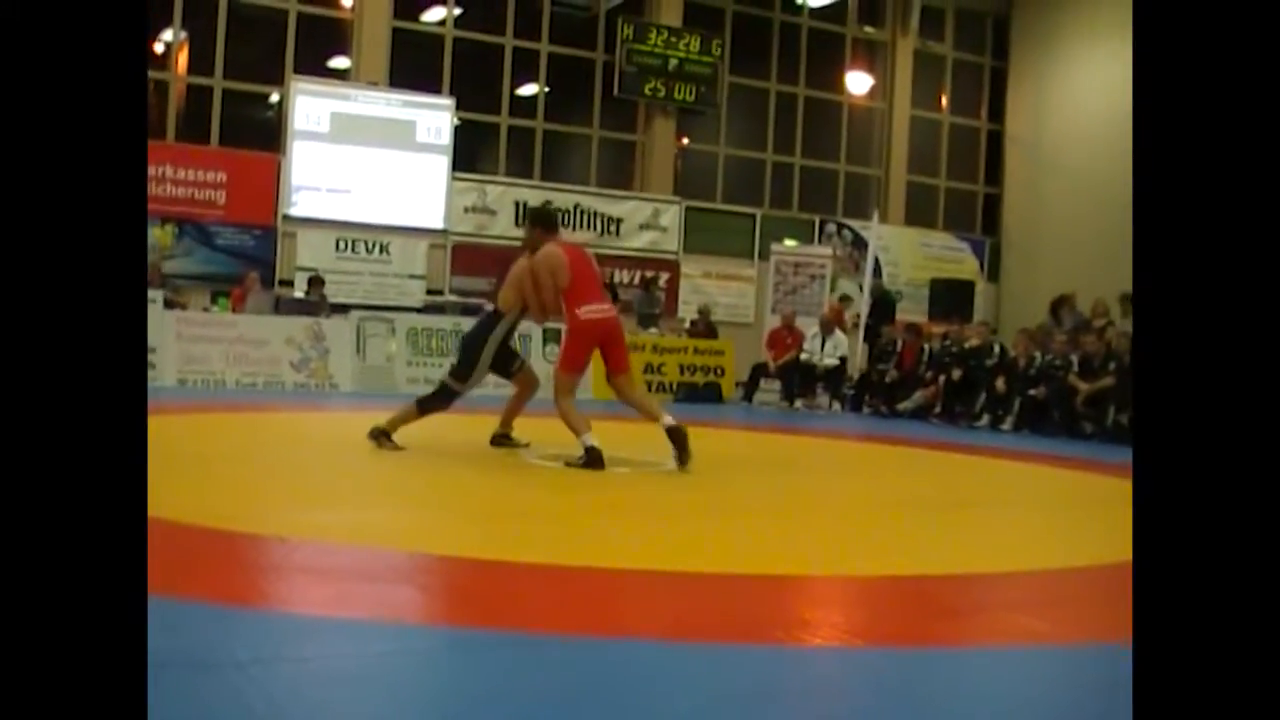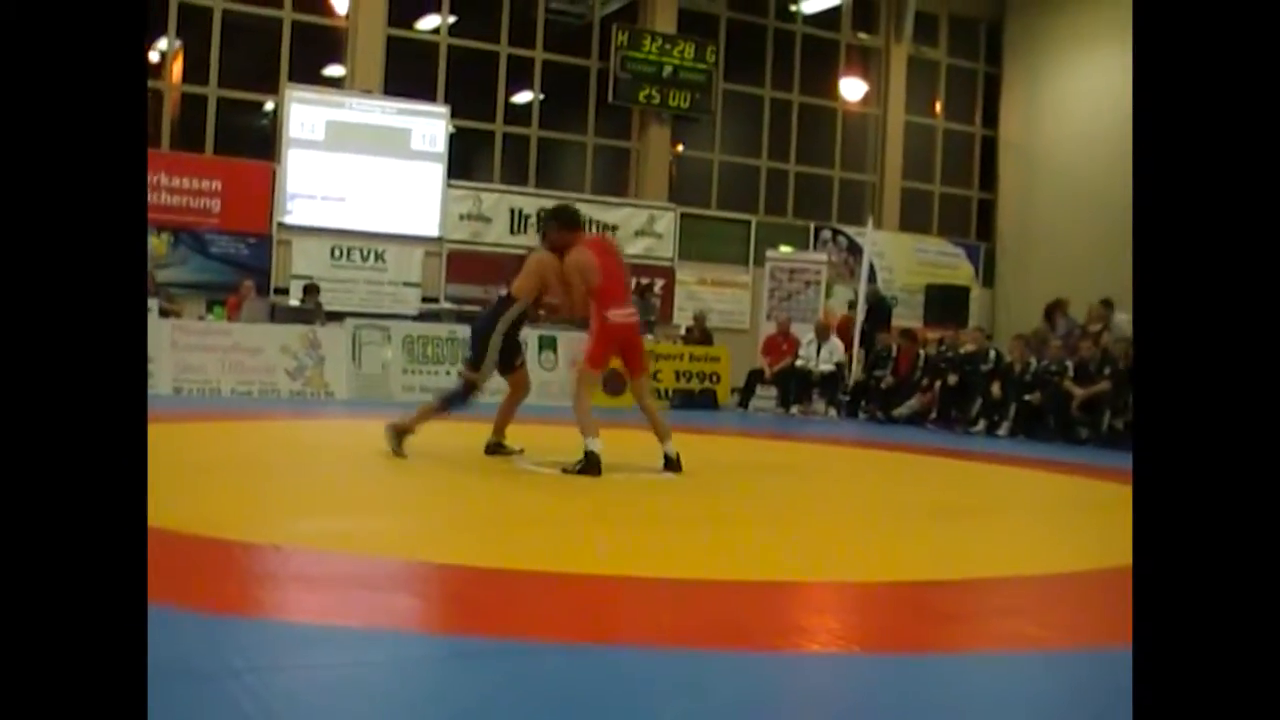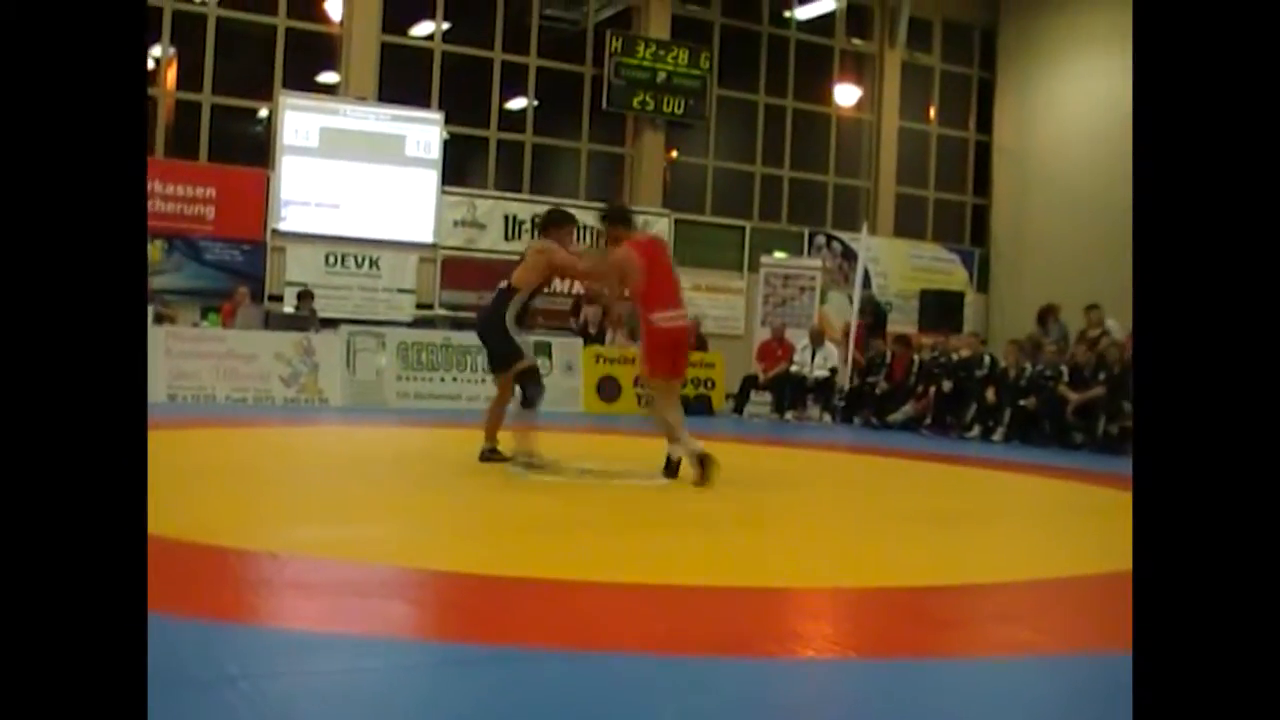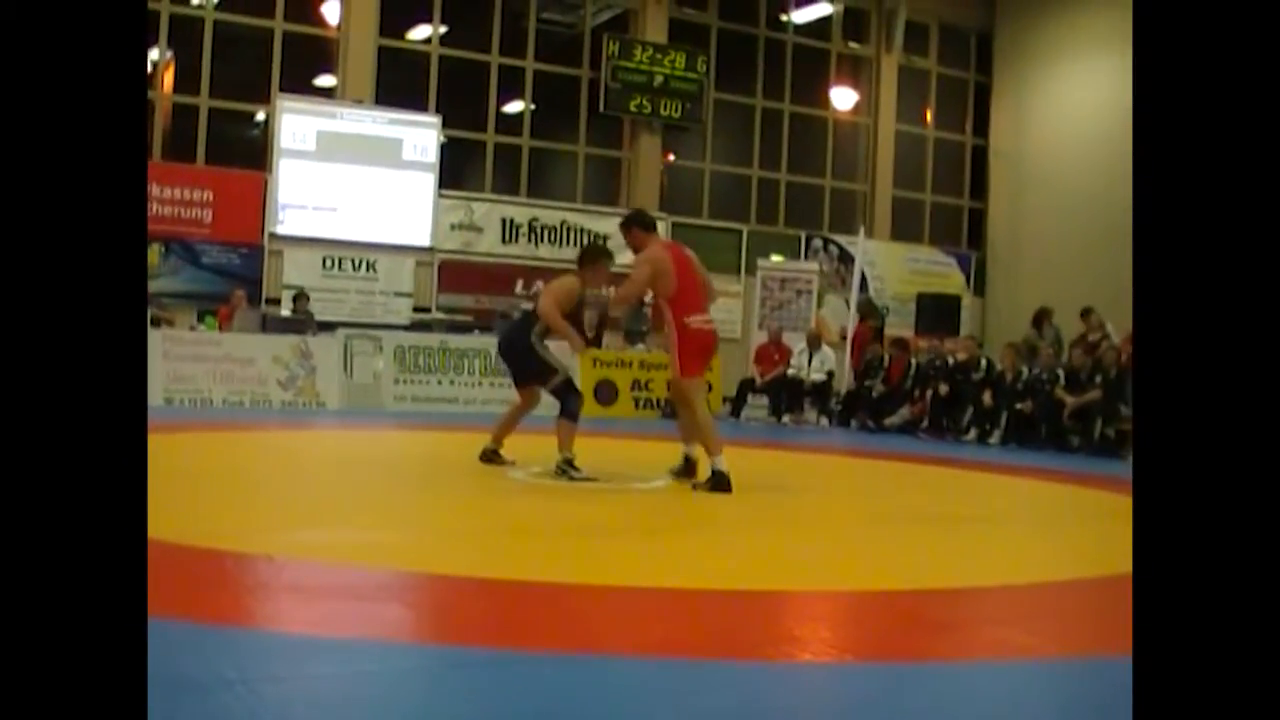
dt=0.3s
person 1, frame 1
left shoulder: (543, 257)
right shoulder: (579, 250)
left elbow: (548, 307)
left hip: (583, 321)
right hip: (609, 318)
left knee: (563, 395)
right knee: (626, 389)
left ankle: (592, 451)
right ankle: (671, 427)
person 1, frame 2
left shoulder: (573, 259)
right shoulder: (608, 242)
left elbow: (579, 308)
left hip: (607, 324)
right hip: (631, 321)
left knee: (582, 394)
right knee: (644, 396)
left ankle: (592, 456)
right ankle: (671, 457)
person 1, frame 3
left shoulder: (618, 256)
right shoulder: (660, 243)
left elbow: (611, 294)
left hip: (656, 329)
right hip: (680, 324)
left knee: (659, 403)
right knee: (669, 398)
left ankle: (698, 454)
right ankle: (672, 461)
person 1, frame 4
left shoulder: (648, 256)
right shoulder: (684, 251)
left elbow: (628, 294)
right elbow: (711, 293)
left wrist: (608, 301)
left hip: (686, 333)
right hip: (706, 329)
left knee: (697, 405)
right knee: (680, 397)
left ankle: (721, 474)
right ankle: (689, 461)
person 2, frame 1
left shoulder: (525, 267)
right shoulder: (526, 268)
left hip: (493, 341)
right hip: (484, 343)
left knee: (529, 383)
right knee: (443, 397)
left ankle: (502, 433)
right ankle: (383, 431)
person 2, frame 2
left shoulder: (542, 258)
right shoulder: (547, 260)
right elbow: (560, 295)
left hip: (504, 329)
right hip: (493, 329)
left knee: (521, 387)
right knee: (467, 390)
left ankle: (496, 440)
right ankle: (402, 428)
person 2, frame 3
left shoulder: (539, 251)
right shoulder: (546, 249)
right elbow: (582, 269)
left hip: (491, 321)
right hip: (501, 321)
left knee: (506, 388)
right knee: (531, 383)
left ankle: (490, 447)
right ankle: (524, 449)
person 2, frame 4
left shoulder: (569, 286)
right shoulder: (572, 285)
right elbow: (545, 308)
right wrist: (573, 336)
left hip: (513, 341)
right hip: (526, 342)
left knee: (529, 400)
right knee: (572, 397)
left ankle: (491, 449)
right ankle: (565, 461)
